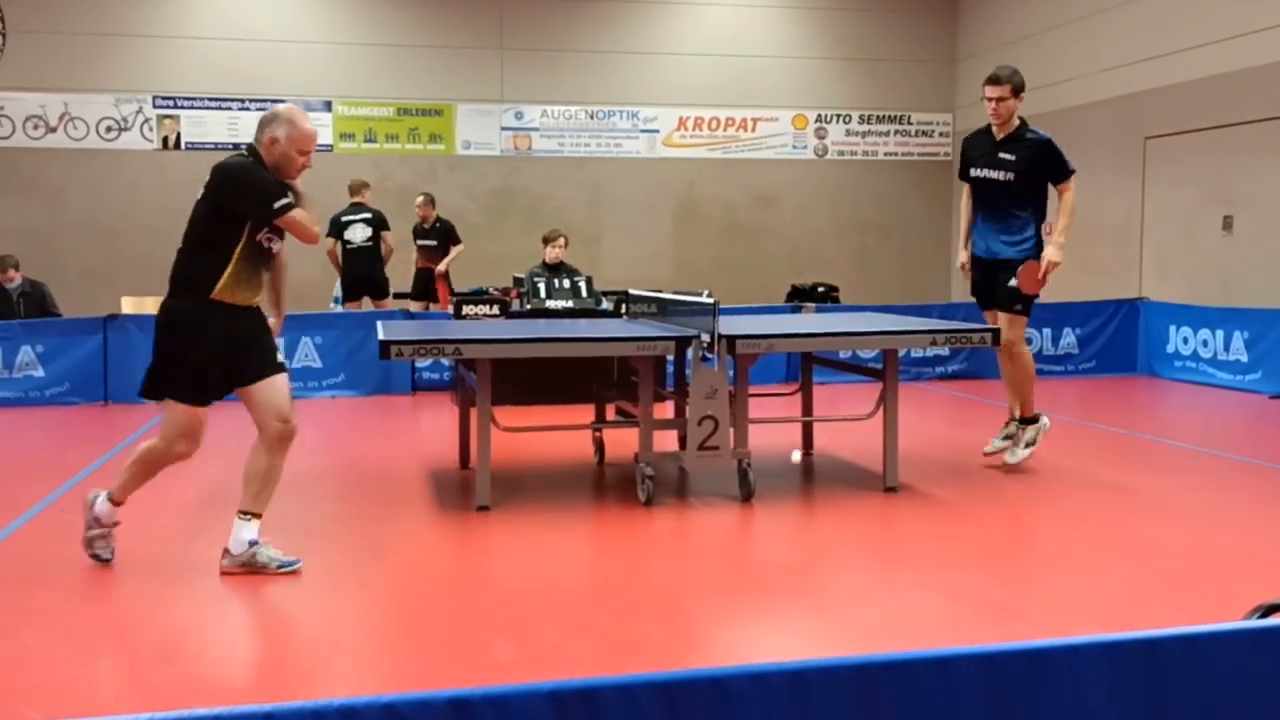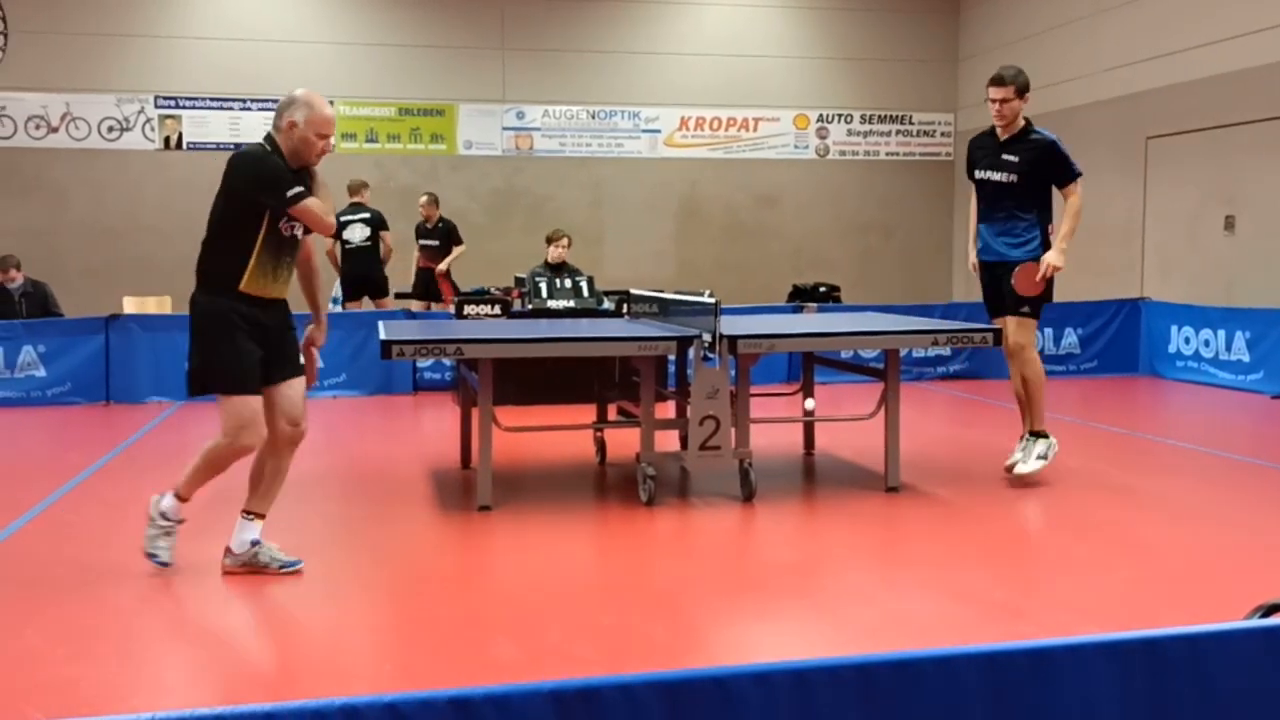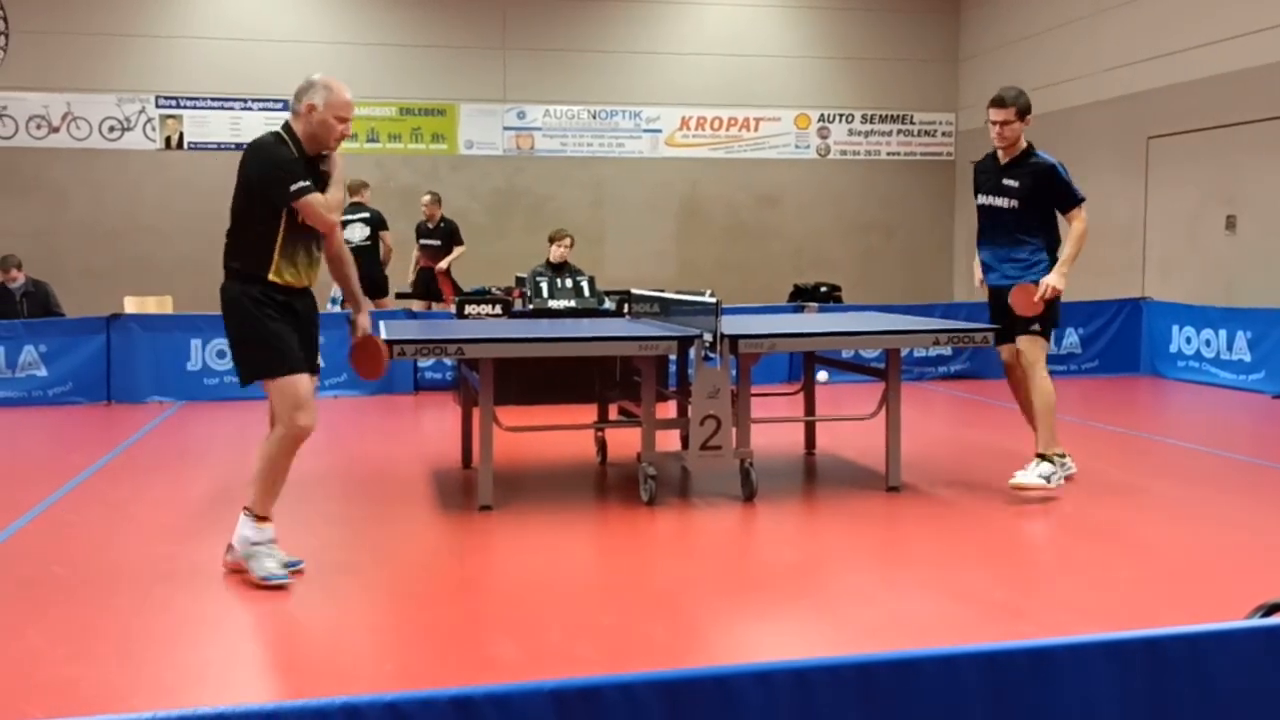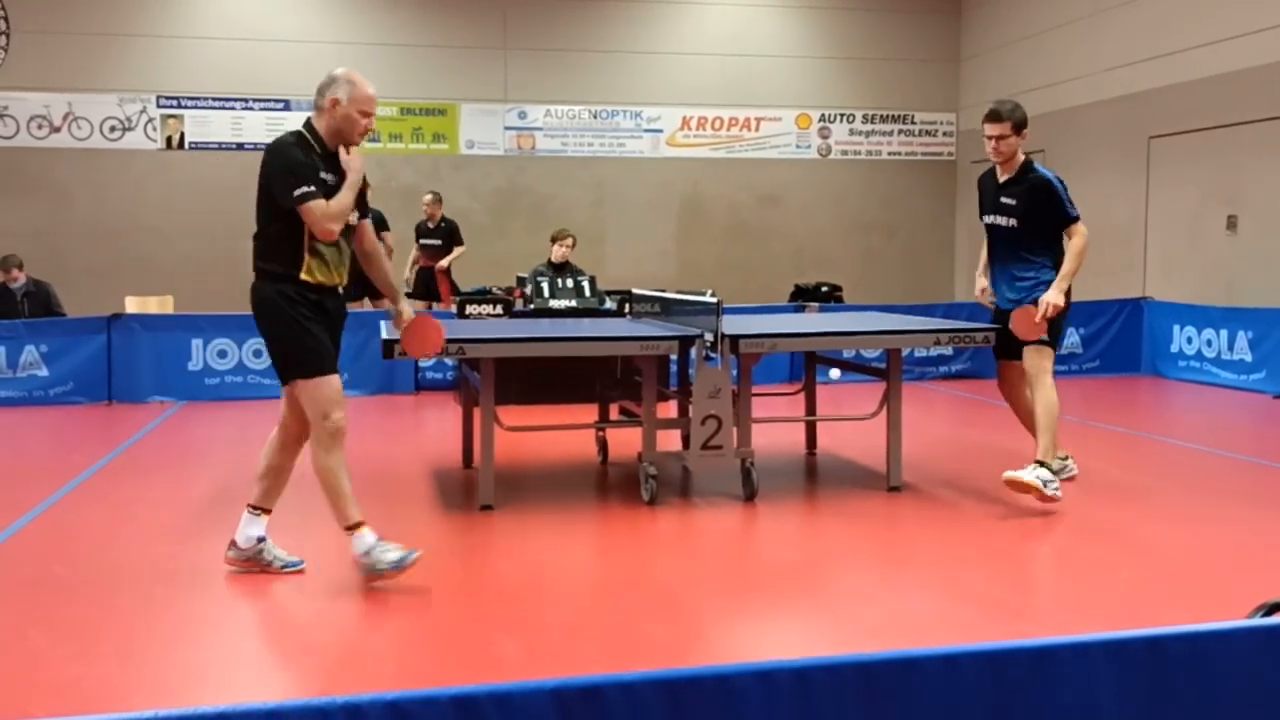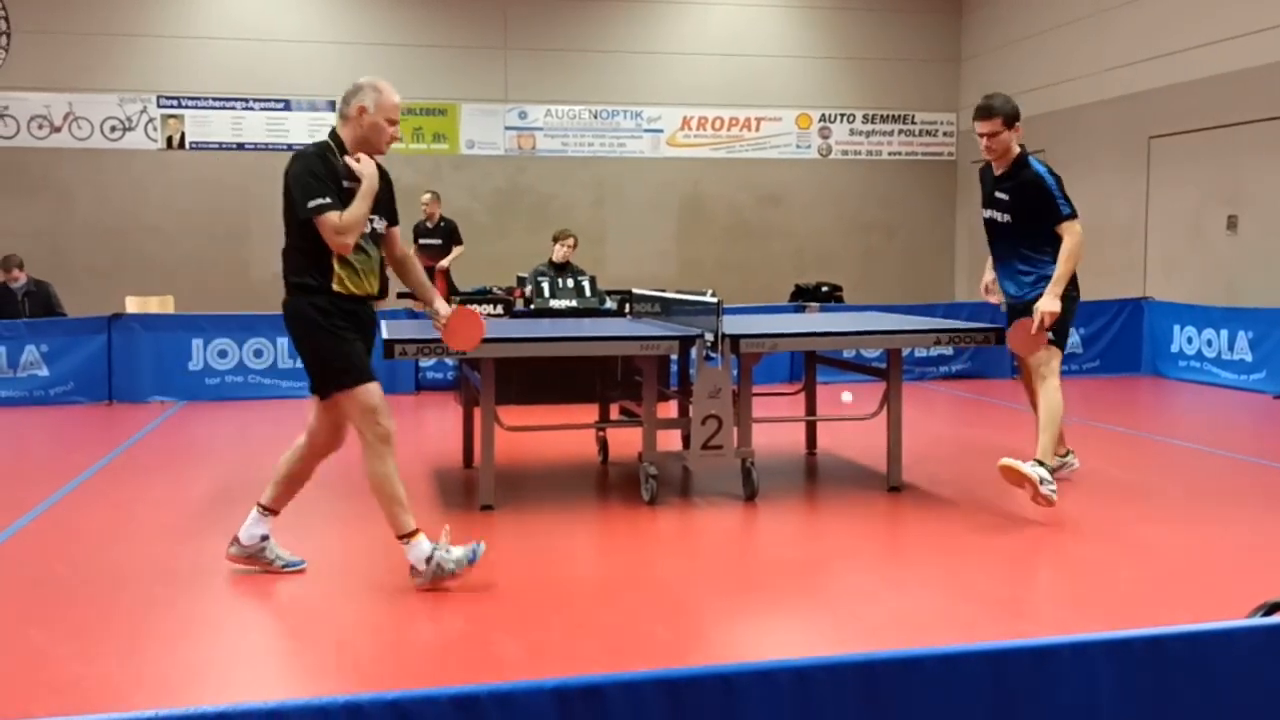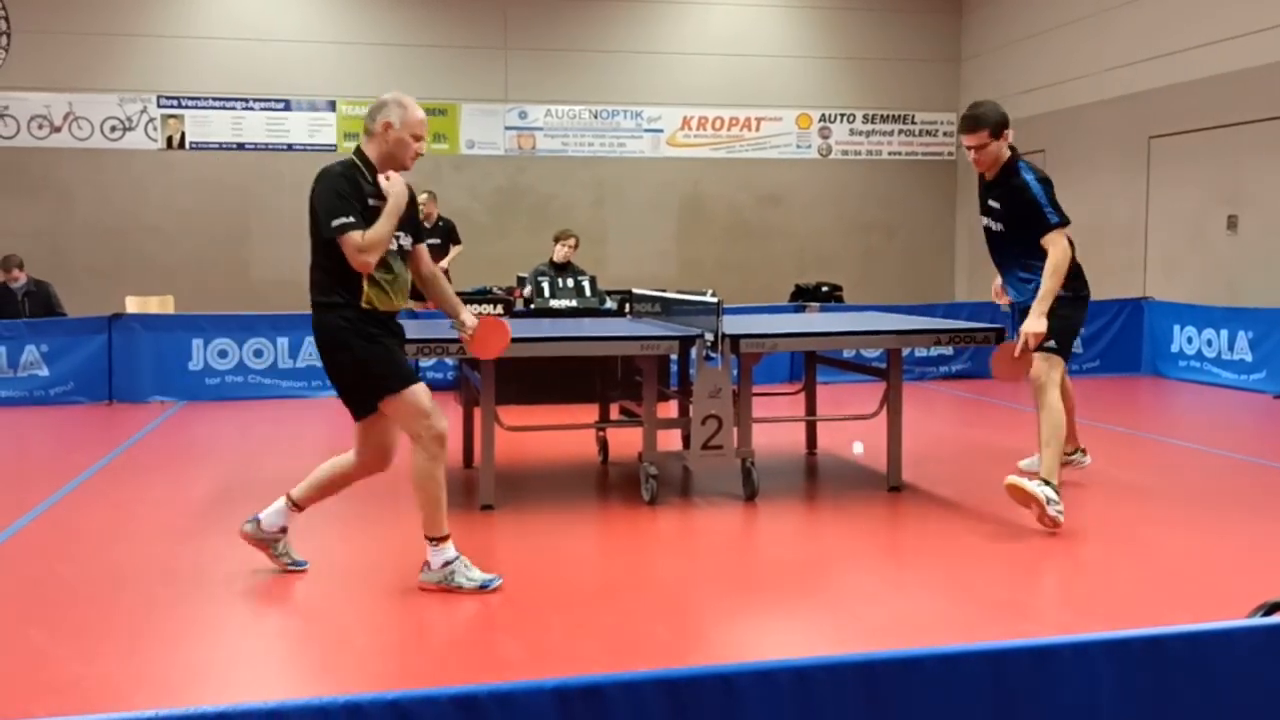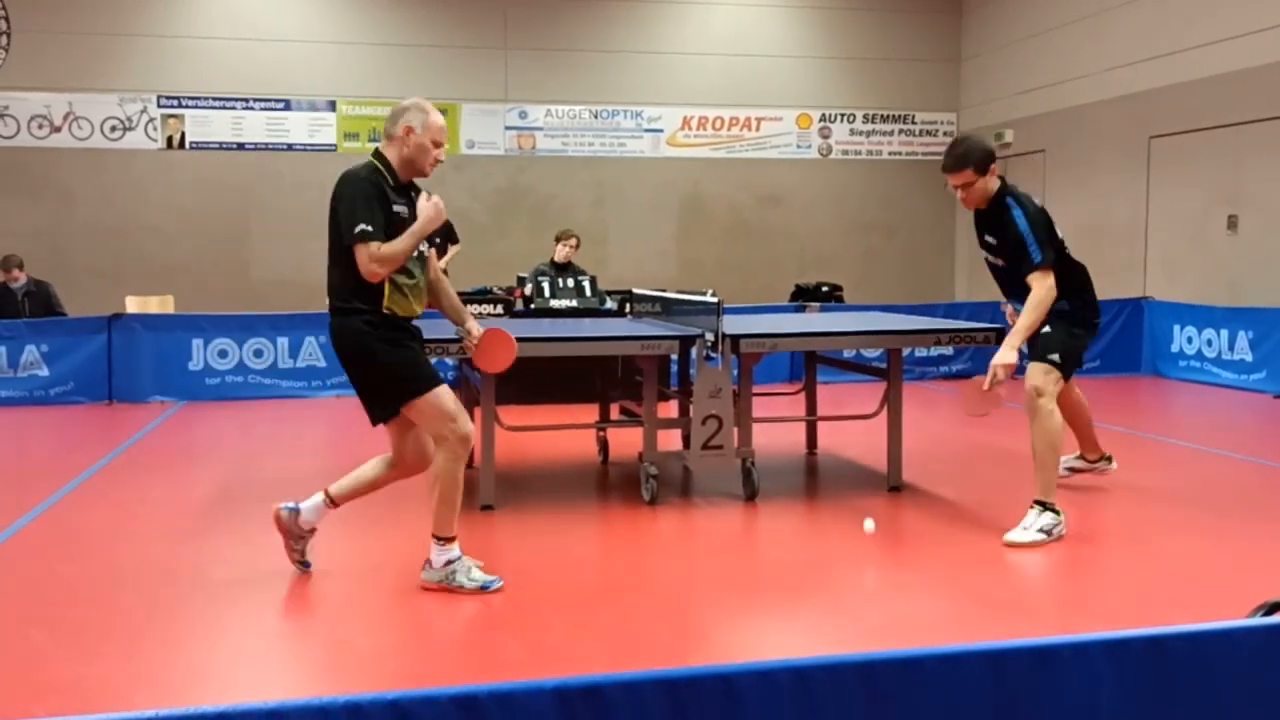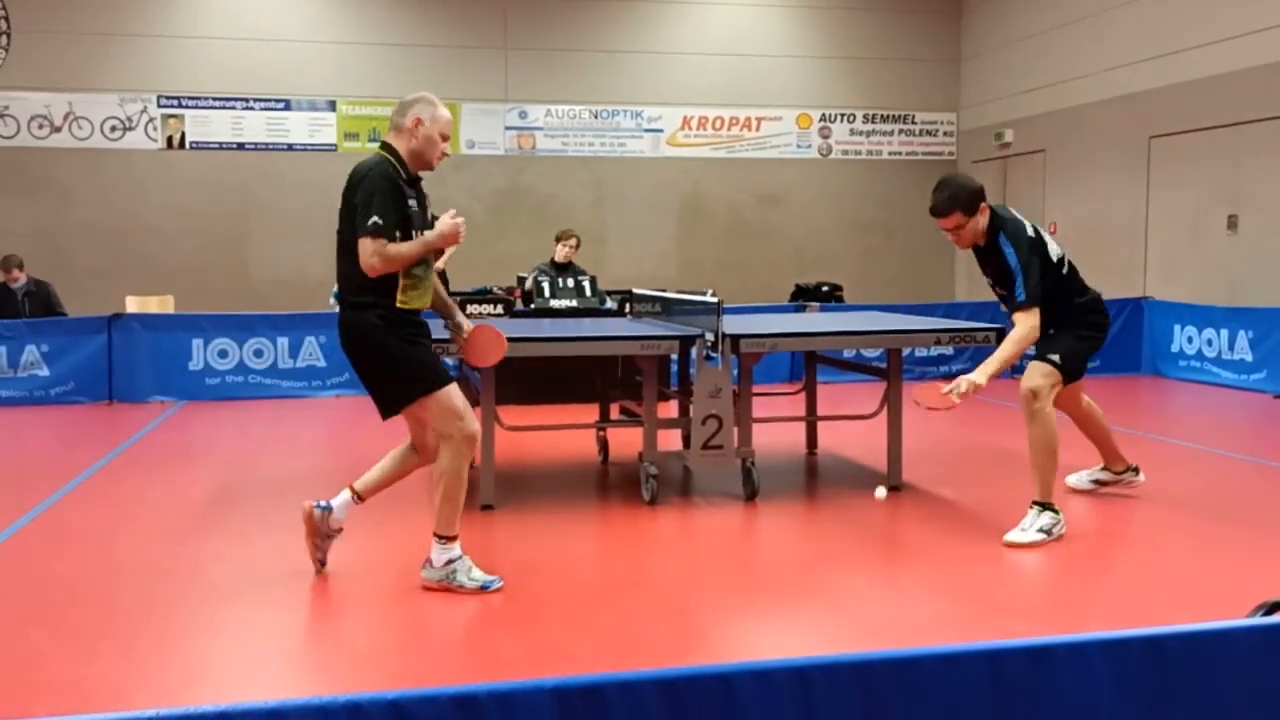
dt=0.1s
person 1, frame 1
left shoulder: (272, 184)
right shoulder: (237, 176)
right elbow: (310, 233)
left wrist: (278, 316)
right wrist: (294, 188)
left hip: (243, 319)
right hip: (195, 318)
left knee: (279, 425)
right knee: (179, 440)
left ankle: (243, 543)
right ankle: (106, 508)
person 1, frame 2
left shoulder: (296, 174)
right shoulder: (252, 165)
left elbow: (305, 248)
right elbow: (325, 222)
left wrist: (319, 317)
right wrist: (315, 180)
left hip: (270, 312)
right hip: (224, 311)
left knee: (290, 428)
right knee: (243, 436)
left ankle: (246, 541)
right ankle: (169, 507)
person 1, frame 3
left shoulder: (317, 164)
right shoulder: (268, 153)
left elbow: (333, 242)
right elbow: (324, 220)
left wrist: (359, 308)
right wrist: (336, 174)
left hip: (297, 302)
right hip: (256, 301)
left knee: (287, 426)
right knee: (296, 421)
left ankle: (251, 537)
right ankle: (256, 536)
person 1, frame 4
left shoulder: (345, 164)
right shoulder: (287, 154)
left elbow: (365, 240)
right elbow: (327, 226)
left wrist: (398, 301)
right wrist: (350, 178)
left hip: (326, 300)
right hip: (288, 300)
left knee: (298, 425)
right knee: (331, 424)
left ankle: (249, 538)
right ankle: (362, 544)
person 1, frame 5
left shoulder: (374, 173)
right shoulder: (311, 163)
left elbow: (395, 246)
right elbow: (340, 238)
left wrist: (435, 302)
right wrist: (368, 185)
left hip: (354, 312)
right hip: (320, 312)
left knee: (325, 435)
right knee: (377, 430)
left ankle: (254, 536)
right ankle: (424, 555)
person 1, frame 6
left shoulder: (397, 190)
right shoulder: (337, 181)
left elbow: (420, 264)
right elbow: (363, 257)
left wrist: (459, 312)
right wrist: (394, 206)
left hip: (381, 327)
right hip: (349, 328)
left knee: (372, 456)
right knee: (431, 432)
left ankle: (272, 522)
right ankle: (440, 559)
person 1, frame 7
left shoulder: (408, 193)
right shoulder: (362, 184)
left elbow: (425, 270)
right elbow: (374, 266)
left wrist: (465, 321)
right wrist: (420, 226)
left hip: (392, 332)
right hip: (368, 332)
left knee: (411, 457)
right knee: (456, 432)
left ankle: (306, 513)
right ankle: (444, 560)
person 1, frame 8
left shoulder: (412, 185)
right shoulder: (375, 177)
right elbow: (374, 262)
left wrist: (454, 317)
right wrist: (436, 238)
left hip: (399, 326)
right hip: (378, 327)
left knee: (428, 445)
right knee: (461, 430)
left ankle: (334, 511)
right ankle: (444, 560)
person 2, frame 1
left shoulder: (1039, 144)
right shoulder: (972, 144)
left elbow: (1067, 191)
left wrist: (1056, 243)
right wrist: (963, 243)
left hip: (1021, 256)
right hip: (984, 254)
left knee: (1012, 339)
right knee: (999, 340)
left ankle: (1031, 419)
right ankle: (1016, 420)
person 2, frame 2
left shoulder: (1044, 145)
right shoulder: (978, 145)
left elbow: (1073, 195)
left wrist: (1059, 247)
right wrist: (973, 244)
left hip: (1028, 259)
right hip: (991, 258)
left knee: (1020, 344)
right knee: (1009, 348)
left ankle: (1040, 435)
right ankle: (1030, 432)
person 2, frame 3
left shoulder: (1046, 168)
right shoulder: (982, 168)
left elbow: (1078, 219)
left wrist: (1059, 270)
right wrist: (979, 261)
left hip: (1035, 280)
right hip: (999, 283)
left knee: (1032, 361)
right knee: (1012, 369)
left ankle: (1047, 462)
right ankle: (1052, 455)
person 2, frame 4
left shoulder: (1044, 183)
right shoulder: (986, 183)
left elbow: (1078, 237)
left wrist: (1059, 288)
right wrist: (983, 273)
left hip: (1039, 297)
right hip: (1006, 298)
left knee: (1036, 371)
right knee: (1009, 381)
left ankle: (1046, 470)
right ankle: (1056, 458)
person 2, frame 5
left shoulder: (1038, 177)
right shoulder: (987, 174)
left elbow: (1073, 236)
left wrist: (1053, 295)
right wrist: (992, 268)
left hip: (1048, 293)
right hip: (1018, 291)
left knee: (1043, 368)
right knee: (1029, 373)
left ankle: (1043, 469)
right ankle: (1059, 451)
person 2, frame 6
left shoulder: (1028, 182)
right shoulder: (985, 179)
left elbow: (1059, 247)
left wrist: (1039, 313)
right wrist: (1005, 273)
left hip: (1058, 294)
right hip: (1025, 293)
left knee: (1041, 376)
right knee: (1049, 371)
left ankle: (1047, 488)
right ankle: (1070, 448)
person 2, frame 7
left shoulder: (1019, 216)
right shoulder: (985, 203)
left elbow: (1044, 288)
left wrist: (1010, 347)
right wrist: (1012, 317)
left hip: (1068, 310)
right hip: (1050, 312)
left knee: (1037, 390)
right knee: (1059, 387)
left ankle: (1048, 512)
right ankle: (1093, 455)
person 2, frame 8
left shoulder: (1012, 247)
right shoulder: (985, 229)
left elbow: (1027, 327)
left wrist: (983, 373)
left hip: (1080, 318)
right hip: (1062, 316)
left knee: (1033, 389)
right knee: (1067, 396)
left ankle: (1046, 510)
right ankle: (1119, 468)
